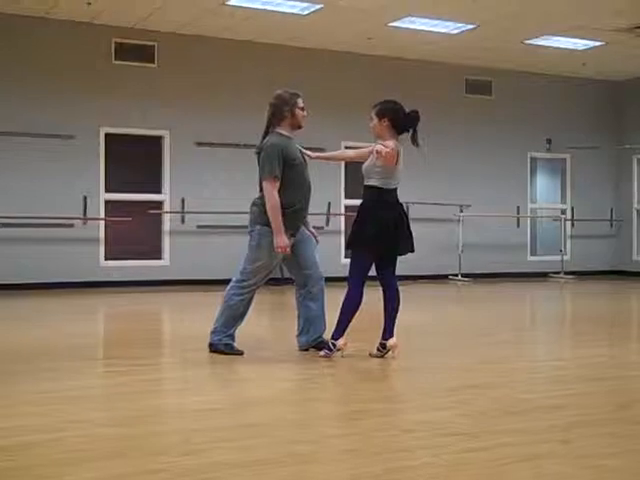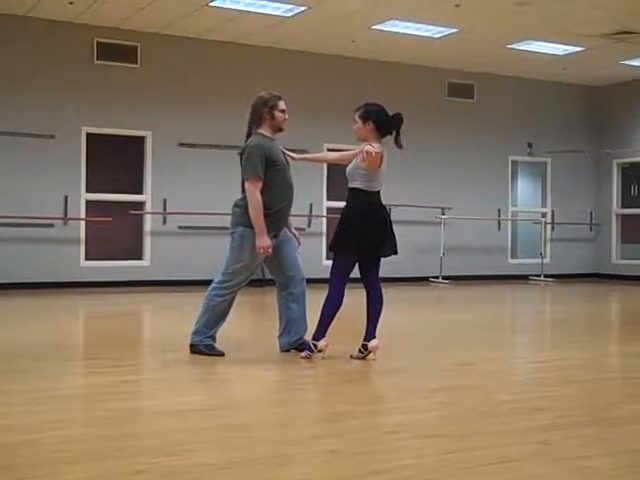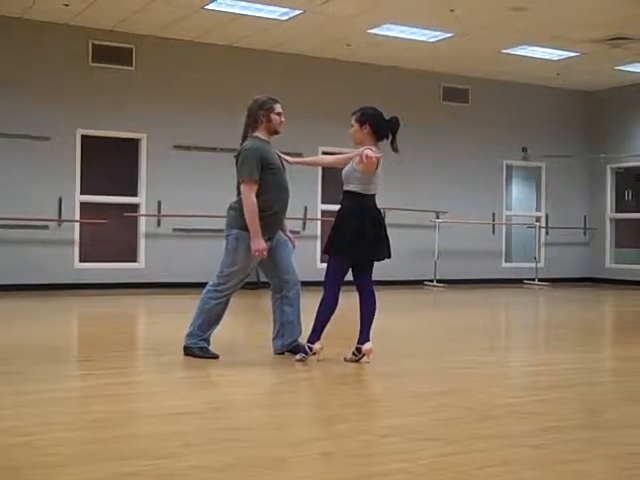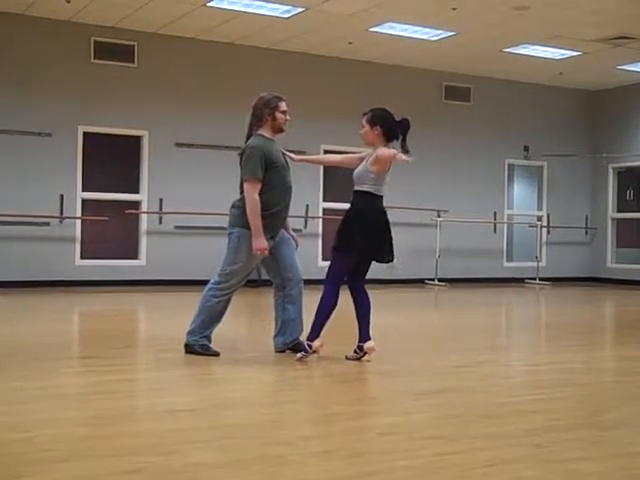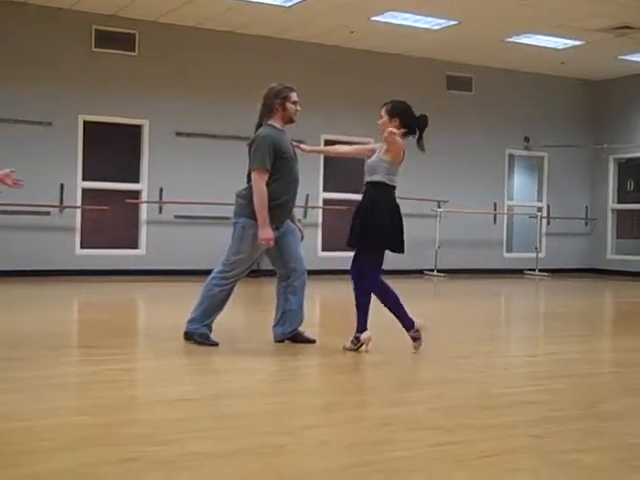
dt=0.7s
person 1, frame 1
left shoulder: (290, 144)
right shoulder: (274, 145)
right elbow: (270, 191)
left wrist: (305, 225)
right wrist: (278, 233)
left hip: (295, 228)
right hip: (270, 228)
left knee: (312, 280)
right knee: (246, 284)
left ankle: (312, 338)
right ankle: (220, 338)
person 1, frame 2
left shoulder: (273, 145)
right shoulder: (257, 146)
right elbow: (253, 192)
left wrist: (288, 226)
right wrist: (260, 234)
left hip: (277, 230)
right hip: (252, 229)
left knee: (293, 282)
right knee: (228, 284)
left ankle: (293, 339)
right ankle: (201, 339)
person 1, frame 3
left shoulder: (269, 148)
right shoulder: (252, 149)
right elbow: (248, 195)
left wrist: (284, 230)
right wrist: (255, 237)
left hip: (272, 233)
right hip: (247, 233)
left knee: (288, 284)
right knee: (223, 287)
left ankle: (287, 341)
right ankle: (195, 341)
person 1, frame 4
left shoulder: (274, 147)
right shoulder: (256, 147)
right elbow: (251, 194)
left wrist: (287, 229)
right wrist: (257, 236)
left hip: (276, 232)
right hip: (249, 231)
left knee: (291, 282)
right knee: (225, 285)
left ankle: (288, 339)
right ankle: (196, 339)
person 1, frame 5
left shoulder: (283, 137)
right shoulder: (266, 137)
right elbow: (258, 183)
left wrist: (293, 219)
right wrist: (263, 226)
left hip: (280, 222)
right hip: (254, 220)
left knee: (294, 272)
right knee: (228, 274)
left ankle: (287, 329)
right ankle: (197, 327)
person 2, frame 1
left shoulder: (390, 147)
right shoulder: (384, 147)
right elbow: (349, 154)
left wrist: (382, 153)
right wrist: (315, 155)
left hip: (376, 216)
right hip: (388, 217)
left knee: (356, 280)
right knee: (388, 279)
left ankle: (337, 338)
right ankle: (387, 338)
person 2, frame 2
left shoulder: (373, 151)
right shoulder: (365, 151)
left elbow: (371, 159)
right elbow: (332, 157)
left wrist: (369, 153)
right wrist: (299, 157)
left hip: (360, 217)
right hip: (370, 219)
left knee: (337, 281)
right knee: (371, 281)
left ankle: (318, 339)
right ankle: (370, 339)
person 2, frame 3
left shoulder: (368, 155)
right shoulder: (360, 156)
left elbow: (370, 156)
right elbow: (327, 160)
left wrist: (366, 154)
right wrist: (294, 161)
left hip: (353, 221)
right hip: (366, 222)
left knee: (332, 284)
right knee: (364, 284)
left ankle: (313, 341)
right ankle: (363, 342)
person 2, frame 4
left shoulder: (380, 155)
right shoulder: (369, 157)
left elbow: (388, 154)
right elbow: (335, 159)
left wrist: (396, 155)
right wrist: (299, 158)
left hip: (363, 220)
right hip: (368, 222)
left knee: (332, 281)
right knee: (355, 283)
left ankle: (313, 339)
right ankle: (365, 341)
person 2, frame 5
left shoulder: (395, 146)
right shoulder: (381, 148)
left elbow: (392, 138)
right elbow: (346, 150)
left wrist: (390, 134)
right wrist: (311, 149)
left hip: (380, 212)
right hip: (375, 212)
left knee: (370, 277)
right knee: (359, 273)
left ankle: (411, 326)
right ankle: (361, 332)
